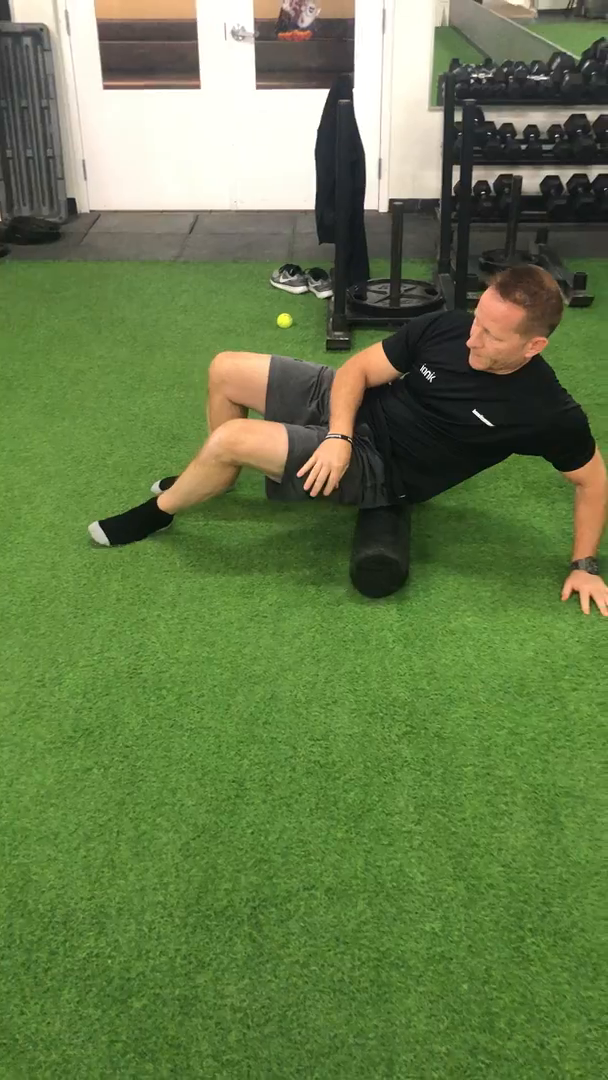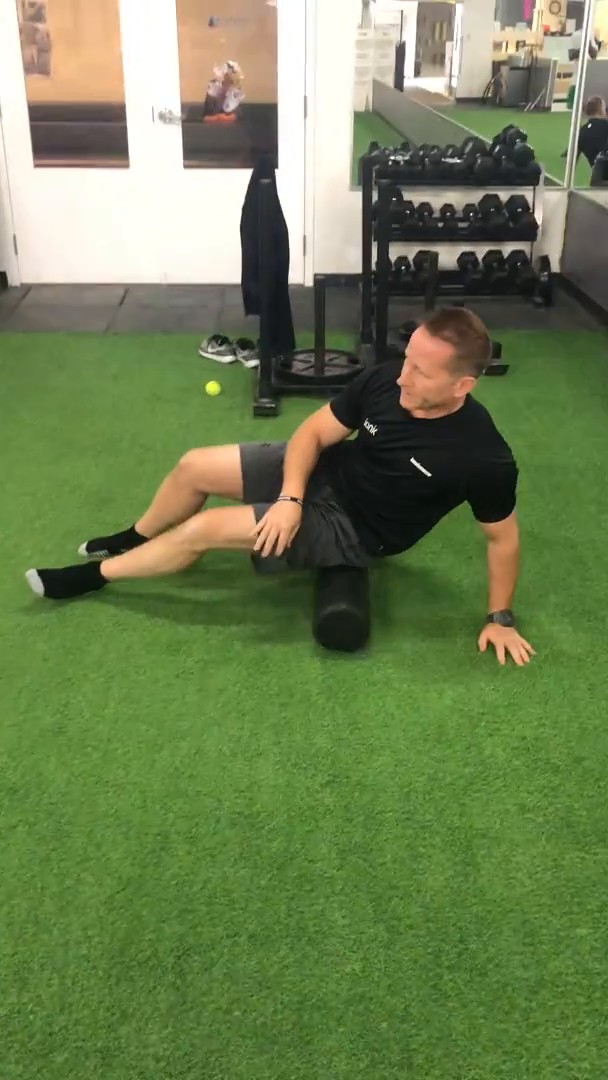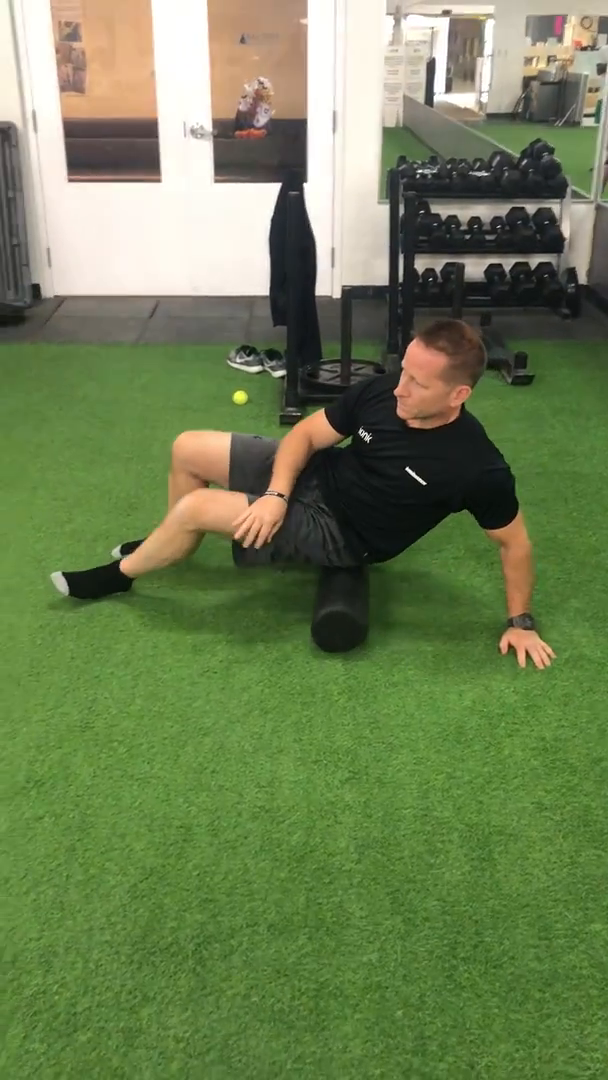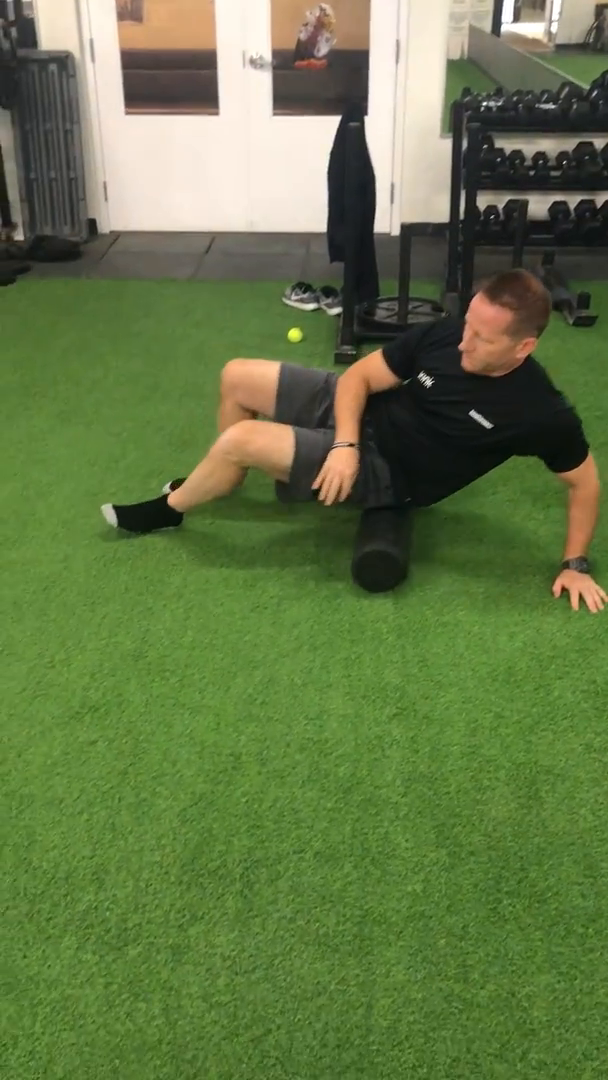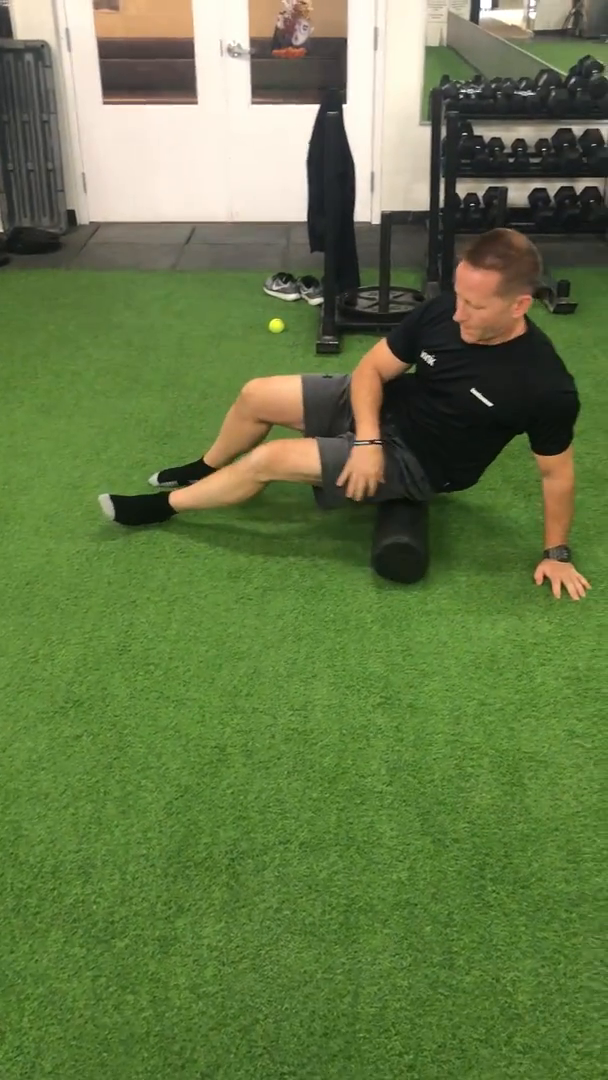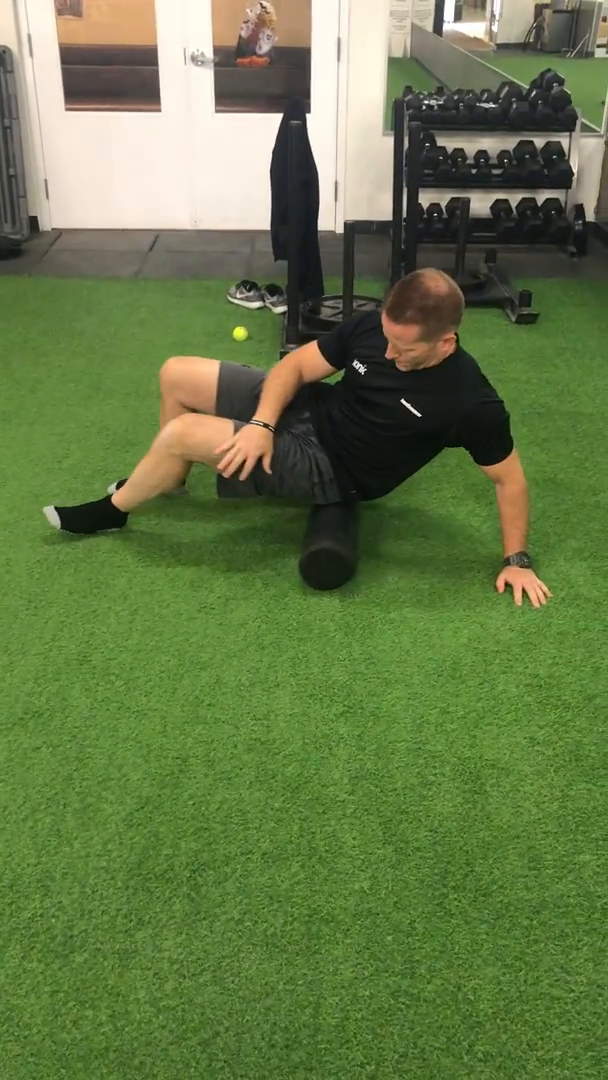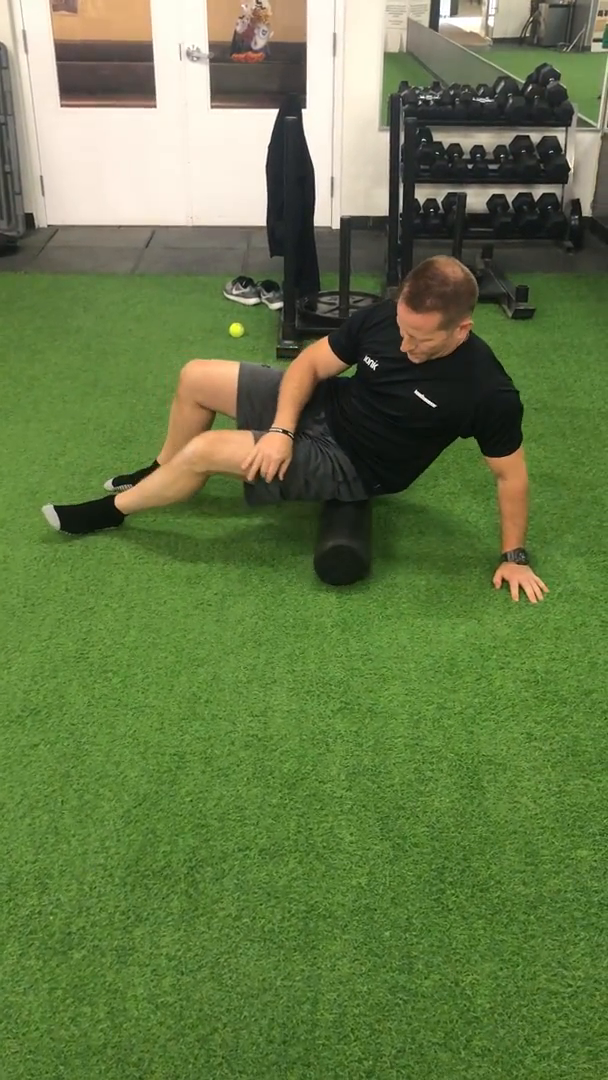
dt=0.7s
person 1, frame 1
left shoulder: (546, 412)
right shoulder: (445, 328)
right elbow: (357, 369)
right wrist: (338, 437)
left hip: (379, 466)
right hip: (355, 406)
left knee: (230, 440)
right knee: (226, 370)
left ankle: (157, 513)
right ankle: (209, 478)
person 1, frame 2
left shoulder: (483, 457)
right shoulder: (384, 381)
left elbow: (503, 538)
right elbow: (314, 432)
left wrist: (500, 619)
right wrist: (291, 498)
left hip: (355, 529)
right hip: (325, 473)
left knee: (206, 529)
right knee: (195, 466)
left ankle: (95, 576)
right ankle: (135, 537)
person 1, frame 3
left shoulder: (476, 468)
right shoulder: (382, 391)
left elbow: (514, 542)
right elbow: (307, 434)
left wrist: (520, 622)
right wrist: (277, 495)
left hip: (340, 531)
right hip: (316, 475)
left knee: (194, 509)
right knee: (188, 449)
left ankle: (119, 575)
right ankle: (164, 541)
person 1, frame 4
left shoulder: (541, 412)
right shoulder: (445, 335)
right elbow: (359, 376)
right wrist: (346, 445)
left hip: (387, 471)
right hip: (362, 413)
left knee: (239, 442)
right knee: (238, 376)
left ankle: (168, 510)
right ankle: (209, 480)
person 1, frame 5
left shoulder: (544, 386)
right shoulder: (442, 312)
left elbow: (557, 473)
right elbow: (371, 369)
left wrist: (556, 554)
right wrist: (368, 441)
left hip: (416, 464)
right hip: (382, 408)
left knee: (269, 461)
right knee: (255, 396)
left ankle: (164, 505)
right ankle: (206, 468)
person 1, frame 6
left shoulder: (470, 403)
right shoulder: (375, 327)
left elbow: (508, 477)
right elbow: (296, 365)
left wrist: (516, 560)
right wrist: (261, 424)
left hip: (328, 466)
right hip: (307, 408)
left knee: (179, 434)
right knee: (175, 374)
left ankle: (110, 512)
right ankle: (167, 476)
person 1, frame 7
left shoulder: (487, 392)
right shoulder: (385, 318)
left elbow: (511, 474)
right elbow: (310, 363)
left wrist: (513, 557)
right wrist: (281, 429)
left hip: (349, 466)
right hip: (324, 407)
left knee: (203, 451)
right knee: (196, 377)
left ankle: (112, 510)
right ankle: (160, 472)
